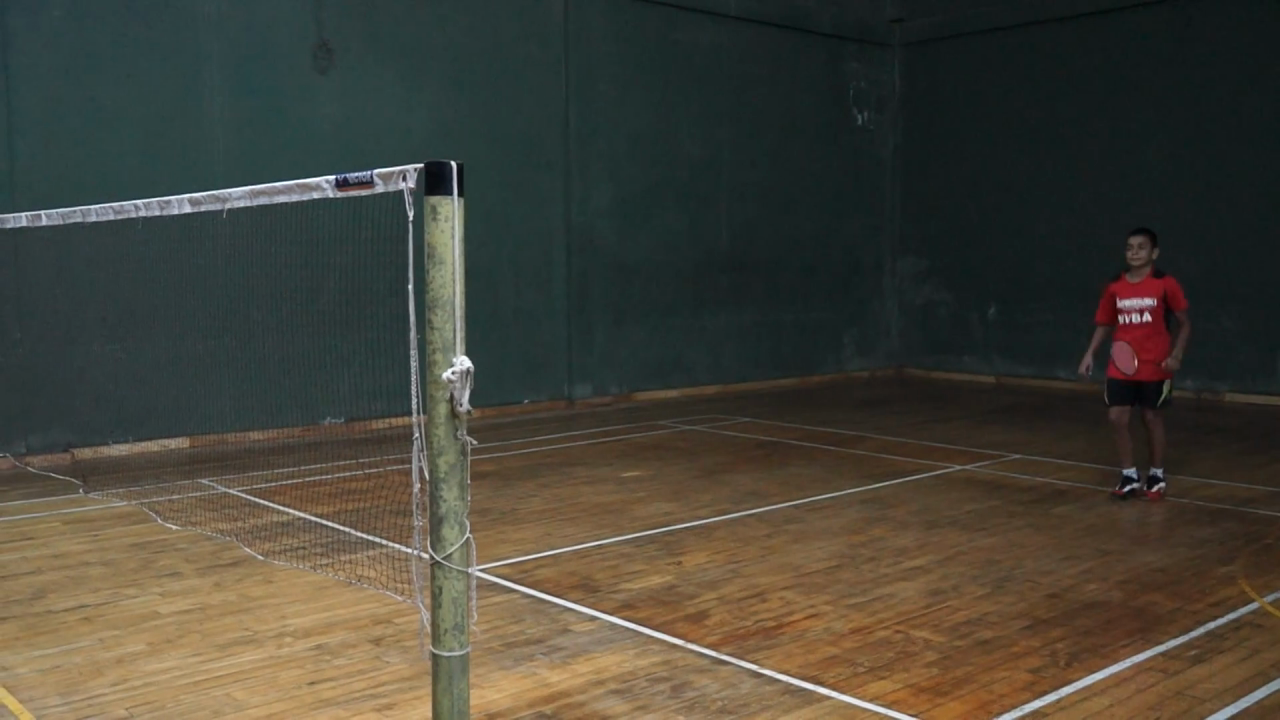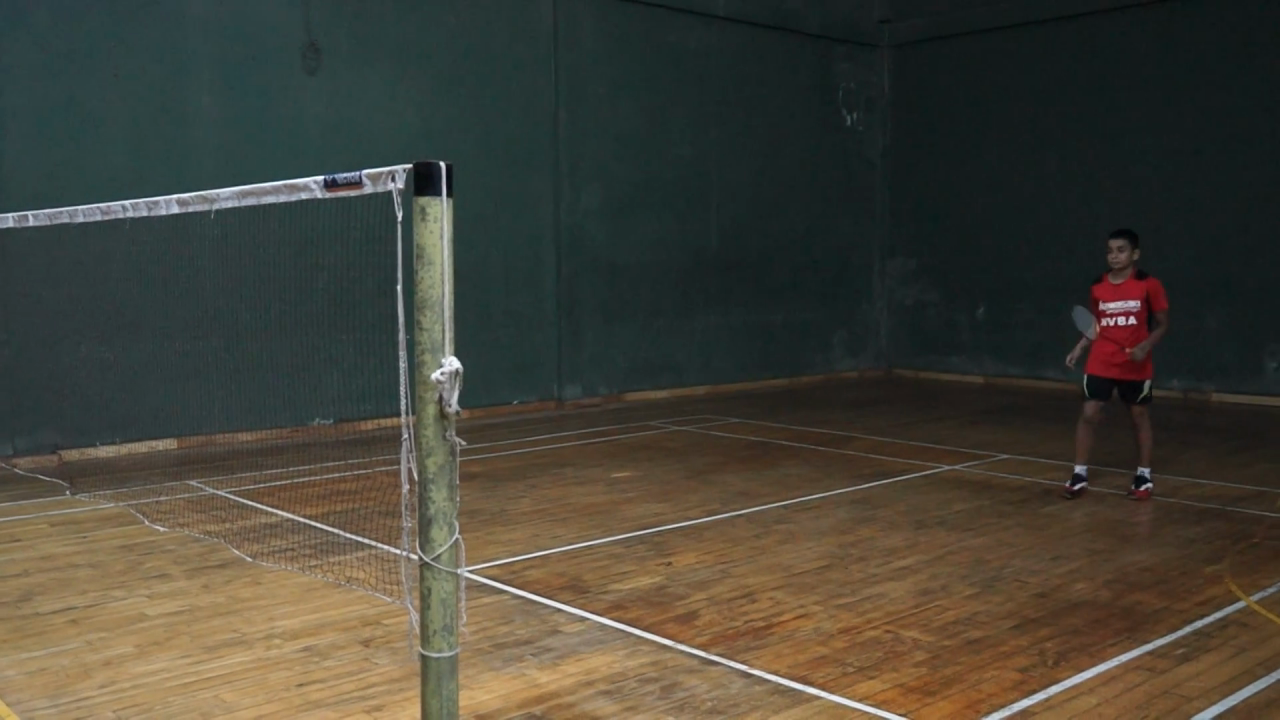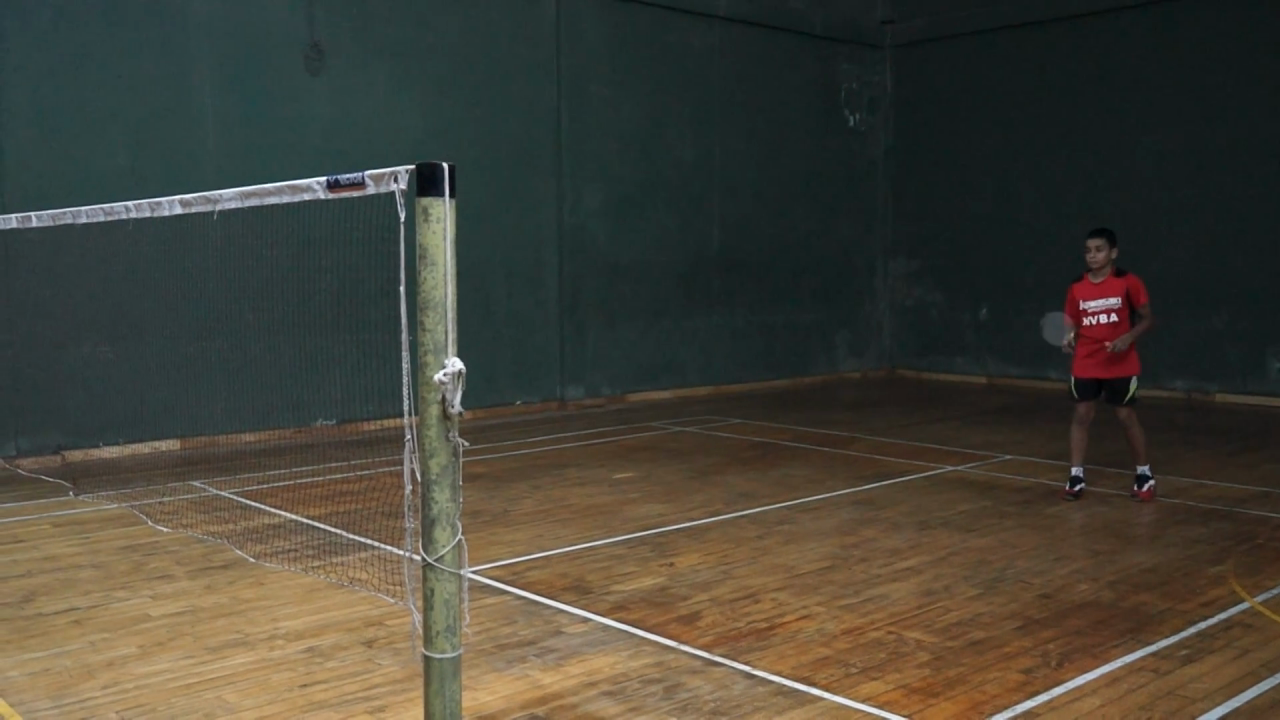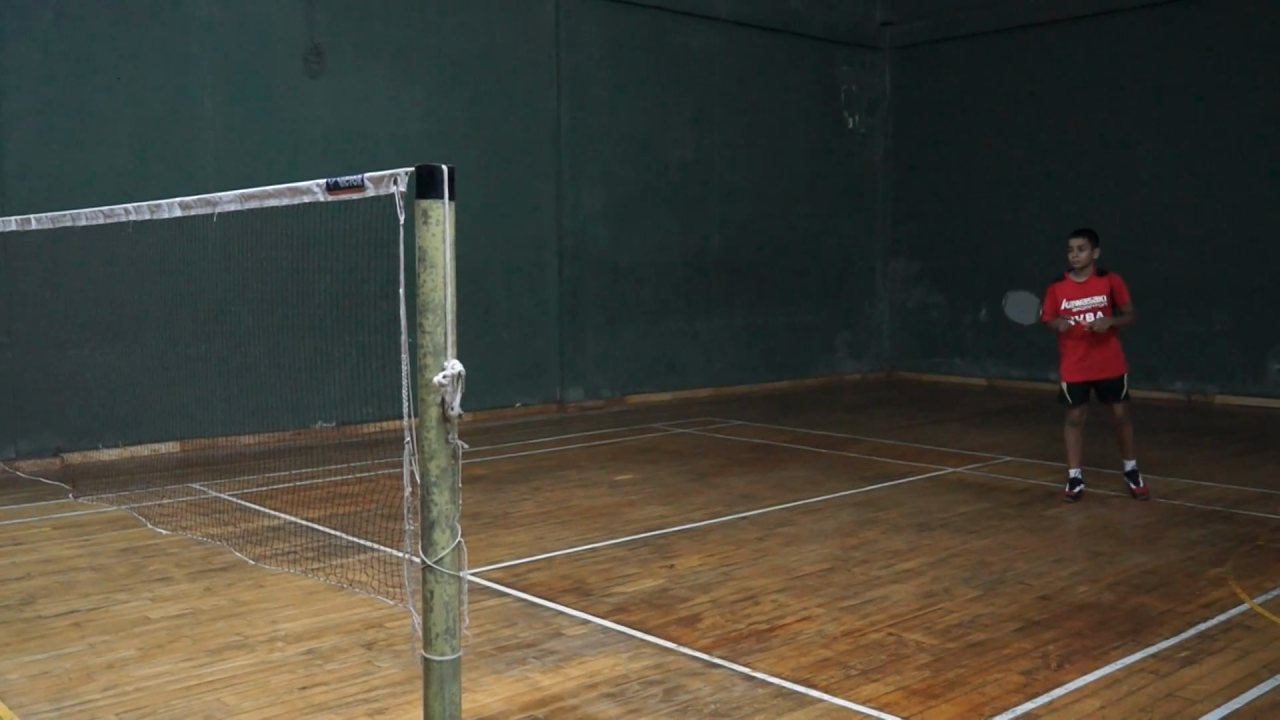
dt=0.3s
person 1, frame 1
left shoulder: (1167, 285)
right shoulder: (1114, 287)
left elbow: (1184, 324)
right elbow: (1104, 325)
left wrist: (1176, 355)
right wrist: (1089, 355)
left hip: (1155, 367)
right hip: (1121, 366)
left knee: (1152, 420)
right knee: (1118, 420)
left ankle: (1156, 476)
right ankle: (1130, 477)
person 1, frame 2
left shoulder: (1149, 286)
right shoulder: (1098, 288)
left elbow: (1162, 324)
left wrist: (1146, 347)
right wrist: (1079, 348)
left hip: (1135, 365)
right hip: (1101, 363)
left knee: (1139, 416)
right knee: (1088, 415)
left ankle: (1144, 476)
right ankle: (1080, 474)
person 1, frame 3
left shoulder: (1129, 282)
right shoulder: (1076, 287)
left elbow: (1146, 318)
left wrist: (1128, 338)
right wrist: (1069, 337)
left hip: (1121, 364)
right hip: (1085, 364)
left knee: (1127, 417)
right knee: (1081, 415)
left ankle: (1144, 474)
right ankle: (1076, 476)
person 1, frame 4
left shoulder: (1111, 281)
right shoulder: (1057, 287)
left elbow: (1129, 315)
right elbow: (1047, 319)
left wrist: (1109, 322)
right wrist: (1057, 324)
left hip: (1110, 363)
right hip: (1073, 366)
left knee: (1121, 415)
right knee: (1074, 418)
left ankle: (1131, 469)
right ankle: (1075, 477)
